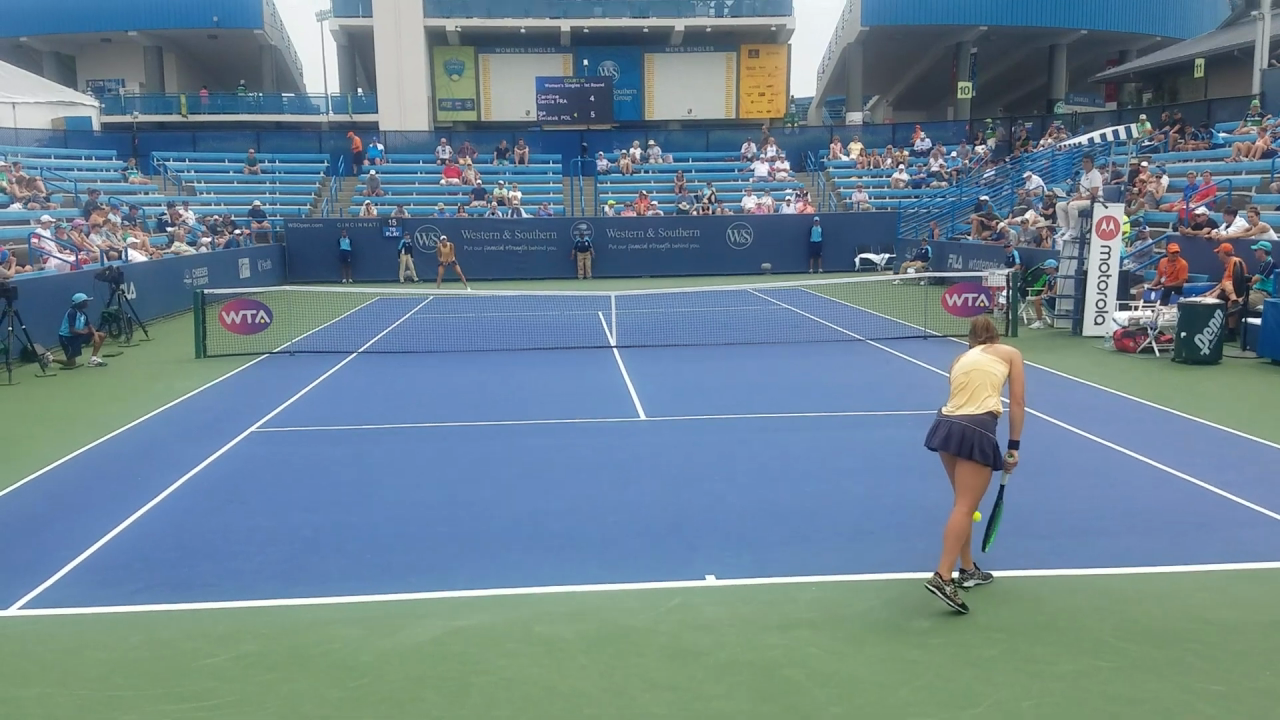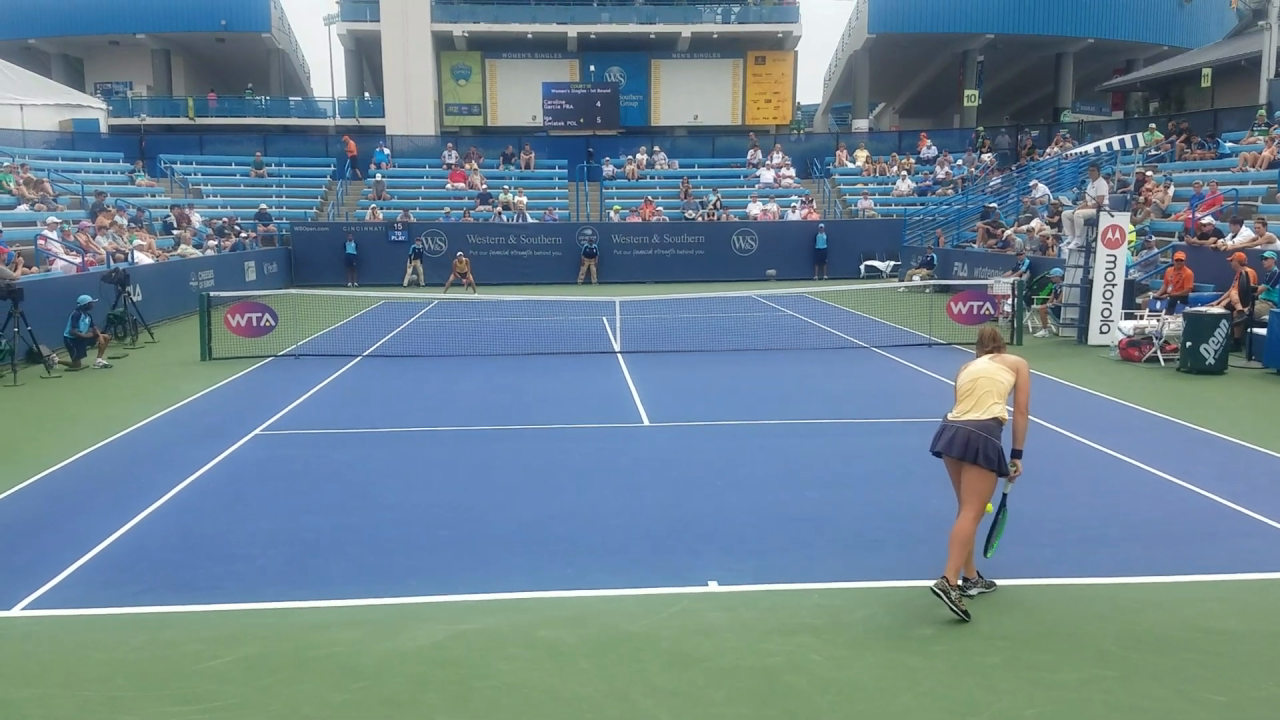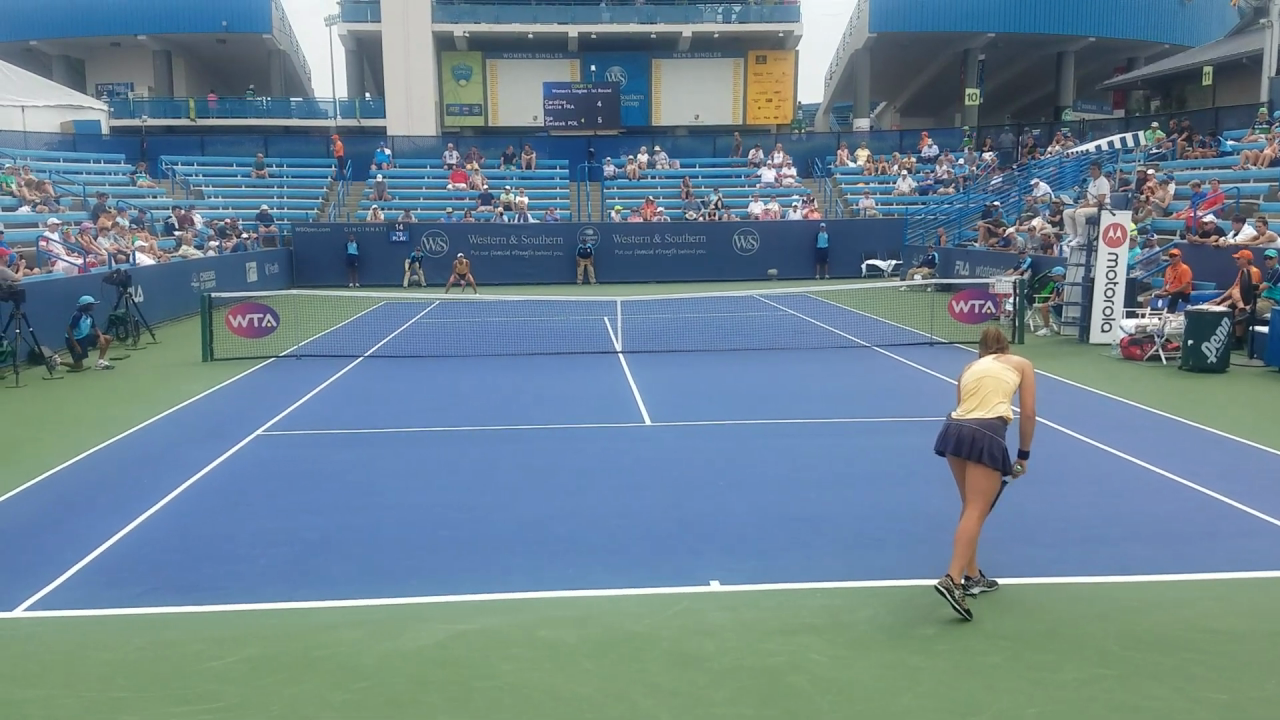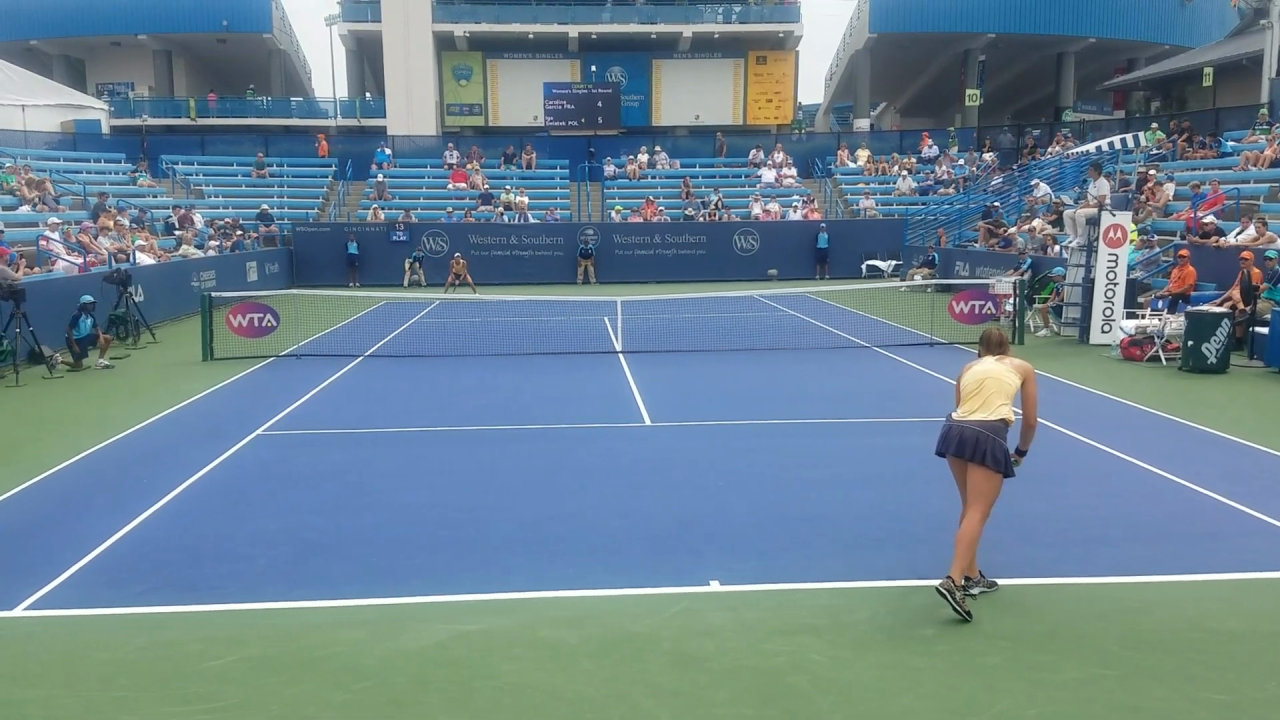
dt=0.7s
person 1, frame 1
left shoulder: (960, 359)
right shoulder: (1010, 353)
right elbow: (1017, 402)
right wrist: (1014, 446)
left hip: (945, 425)
right hip: (977, 429)
left knee: (964, 503)
right knee: (964, 507)
left ankle: (967, 570)
right ankle: (942, 577)
person 1, frame 2
left shoulder: (966, 368)
right shoulder: (1017, 362)
right elbow: (1021, 411)
right wrist: (1016, 456)
left hip: (950, 430)
right hip: (982, 435)
left knee: (967, 509)
right knee: (971, 513)
left ankle: (970, 578)
right ankle: (948, 581)
person 1, frame 3
left shoulder: (970, 367)
right shoulder: (1021, 363)
right elbow: (1028, 415)
right wrist: (1023, 456)
left hip: (954, 428)
right hip: (986, 433)
left knee: (971, 507)
right knee: (976, 512)
left ankle: (972, 577)
right ankle: (953, 580)
person 1, frame 4
left shoulder: (968, 368)
right shoulder: (1022, 367)
right elbow: (1030, 421)
right wrist: (1021, 452)
left hip: (954, 430)
right hip: (988, 436)
left knee: (970, 508)
right knee: (977, 514)
left ankle: (971, 577)
right ankle: (953, 581)
